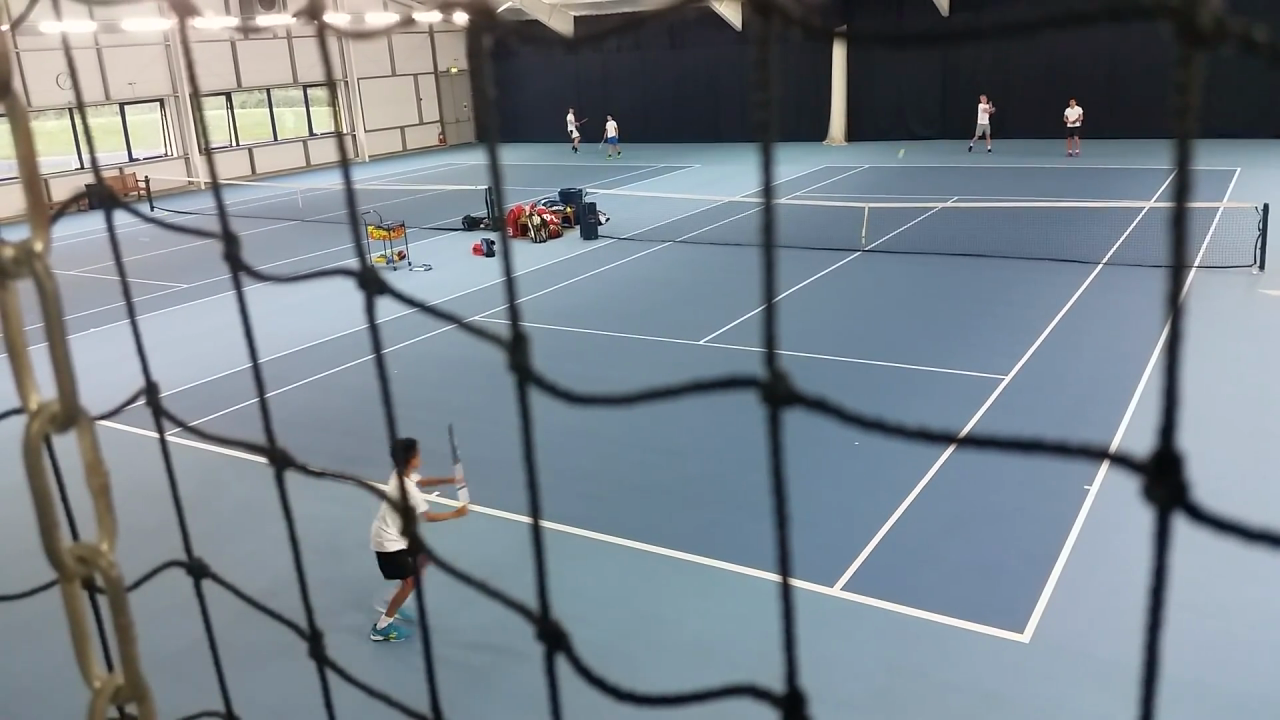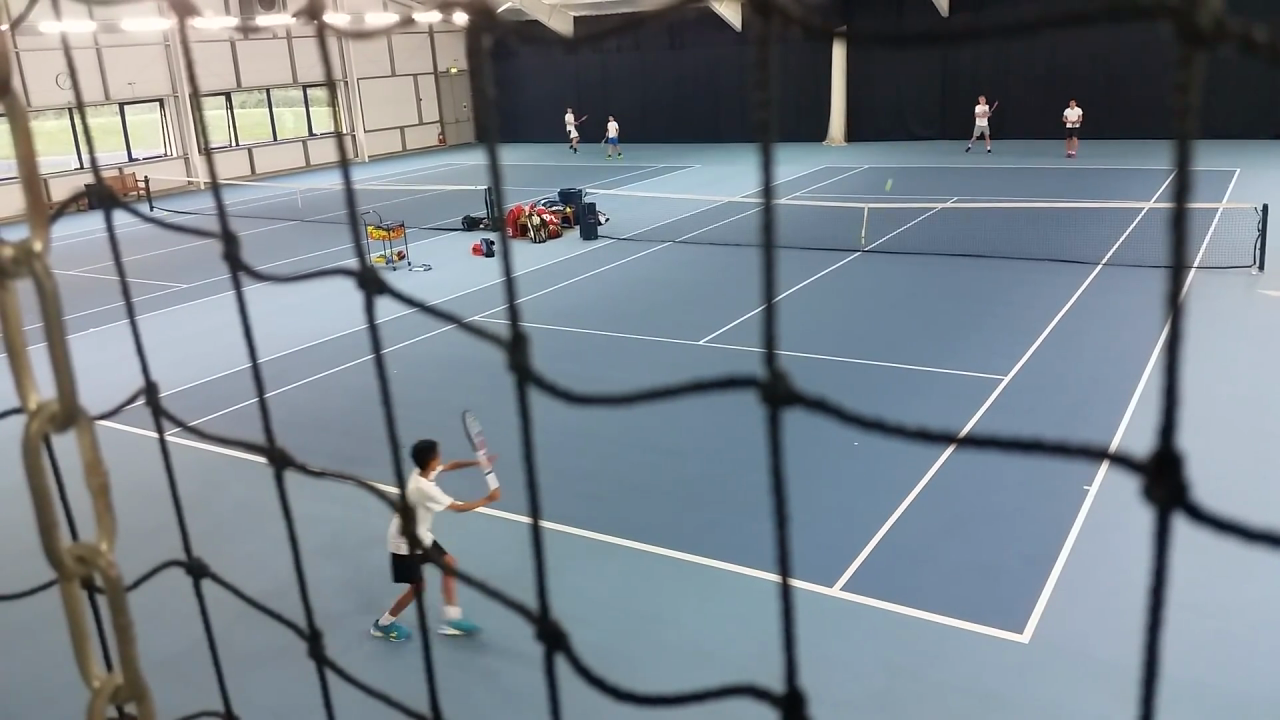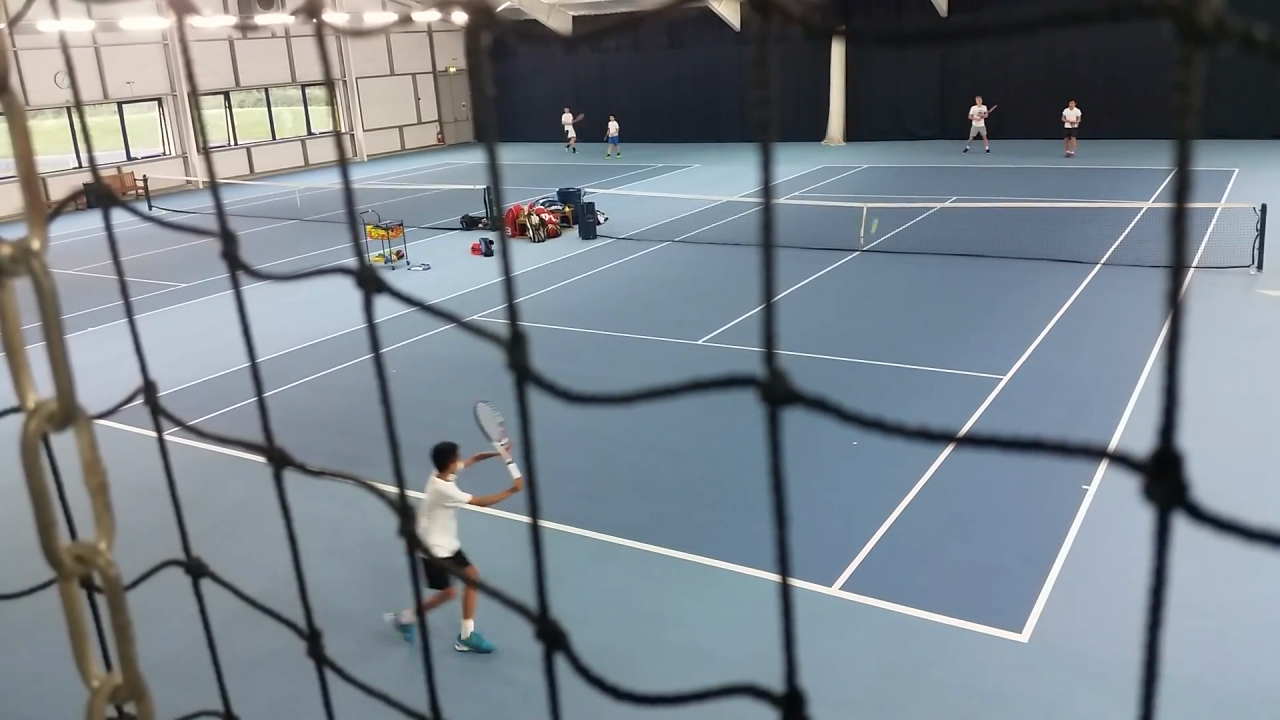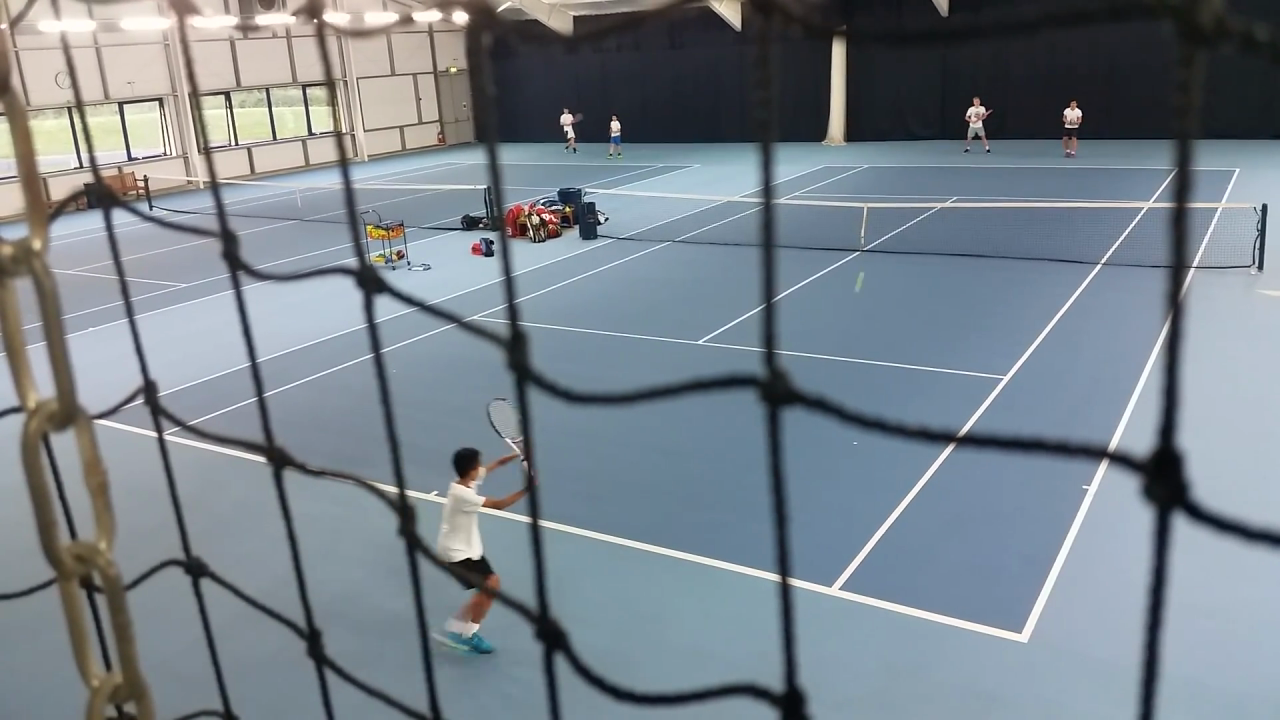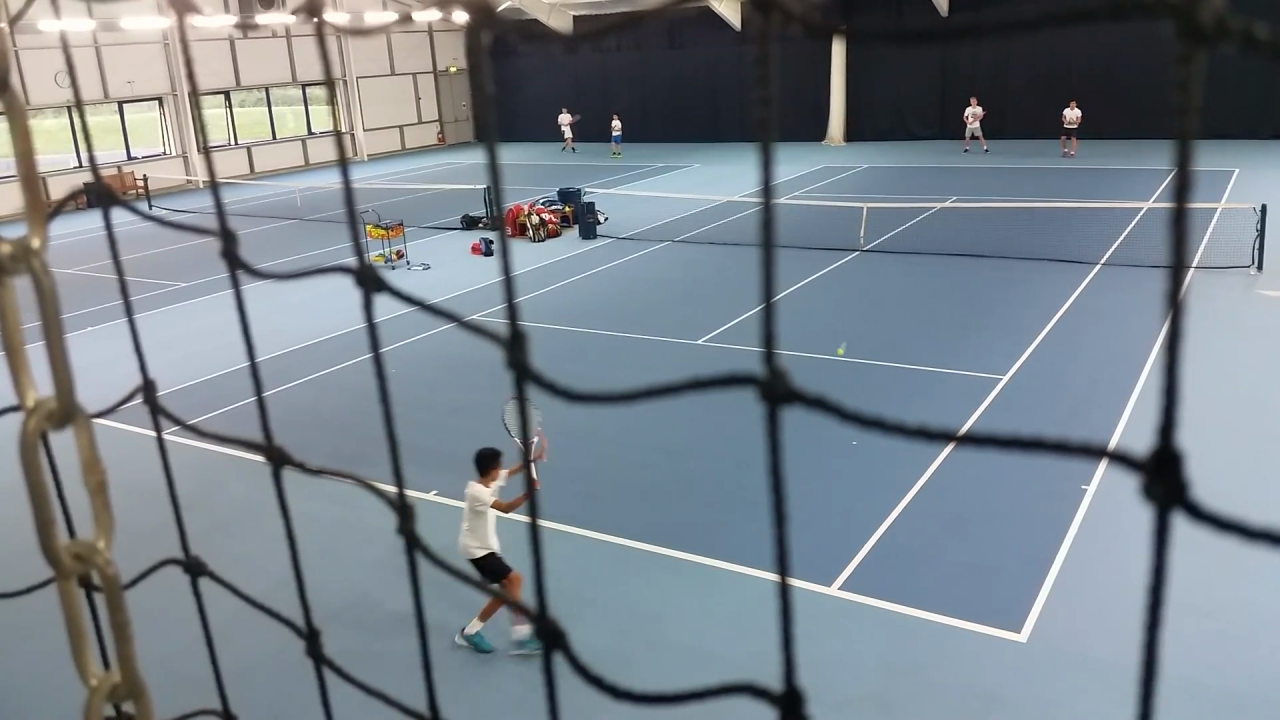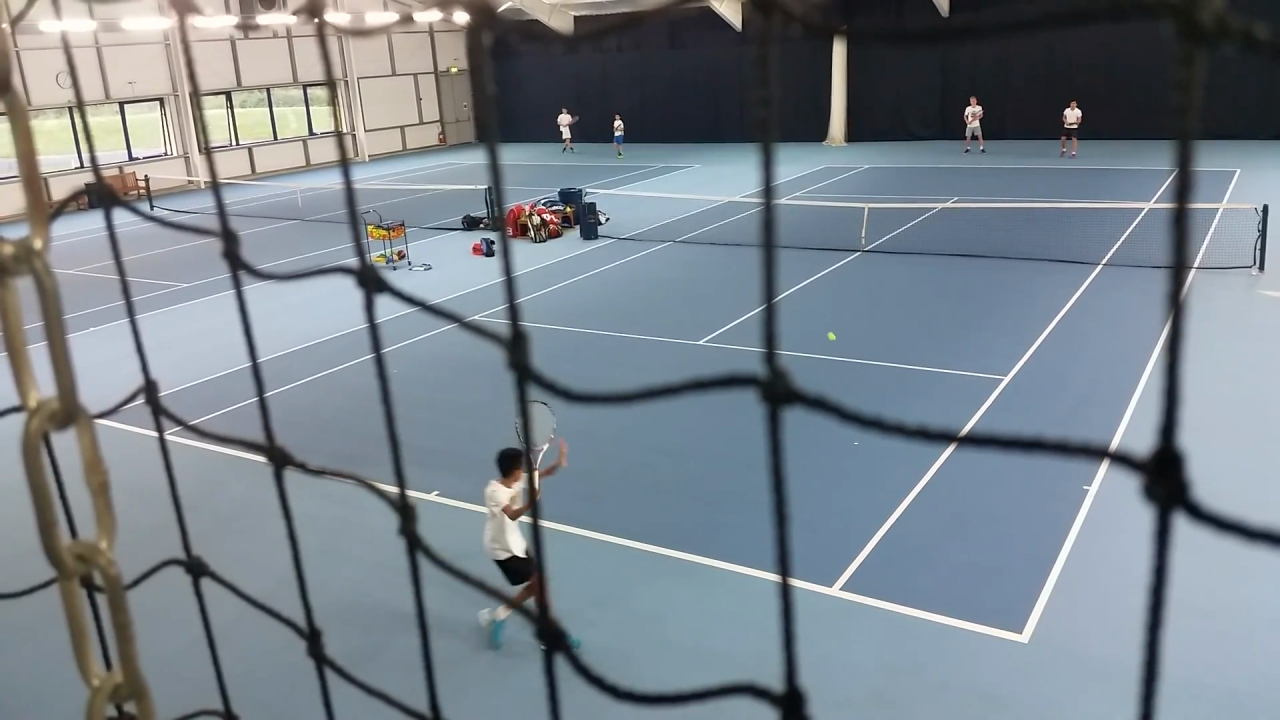
dt=0.1s
person 1, frame 1
left shoulder: (398, 475)
right shoulder: (407, 489)
left elbow: (422, 482)
right elbow: (428, 517)
left wrist: (448, 480)
right wrist: (454, 514)
left hip: (393, 535)
right hip: (387, 541)
left knee: (421, 561)
right knee: (410, 581)
left ankle: (392, 608)
right ankle: (381, 627)
person 1, frame 2
left shoulder: (421, 474)
right shoulder: (425, 489)
left elbow: (450, 465)
right elbow: (459, 507)
left wrist: (477, 462)
right wrist: (488, 499)
left hip: (420, 537)
right hip: (405, 543)
left knee: (450, 564)
right knee: (417, 587)
left ankle: (452, 619)
right ankle: (384, 624)
person 1, frame 3
left shoulder: (442, 475)
right shoulder: (442, 488)
left elbow: (471, 460)
right elbow: (482, 502)
left wrist: (496, 453)
right wrist: (512, 490)
left hip: (447, 543)
right hip: (433, 547)
left knee: (472, 576)
right knee: (446, 593)
left ankle: (467, 635)
right ankle: (404, 619)
person 1, frame 4
left shoulder: (467, 481)
right shoulder: (462, 495)
left elbow: (495, 464)
right elbow: (497, 504)
left wrist: (519, 455)
right wrist: (525, 490)
left hip: (471, 548)
right hip: (457, 551)
left knee: (493, 583)
right knee: (489, 587)
left ankle: (468, 634)
right ankle: (455, 628)
person 1, frame 5
left shoulder: (492, 482)
right shoulder: (474, 492)
left elbow: (517, 469)
right elbow: (506, 508)
left wrist: (535, 457)
right wrist: (528, 494)
left hip: (487, 546)
right hip: (477, 549)
left knee: (509, 586)
right knee: (514, 580)
left ankle: (470, 631)
right ankle: (522, 636)
person 1, frame 6
left shoulder: (516, 482)
right shoulder: (494, 491)
left elbow: (541, 475)
right elbow: (512, 515)
left wrist: (559, 463)
right wrist: (529, 504)
left hip: (515, 544)
right hip: (504, 550)
left knee: (536, 584)
right knee: (539, 582)
left ankle: (497, 616)
